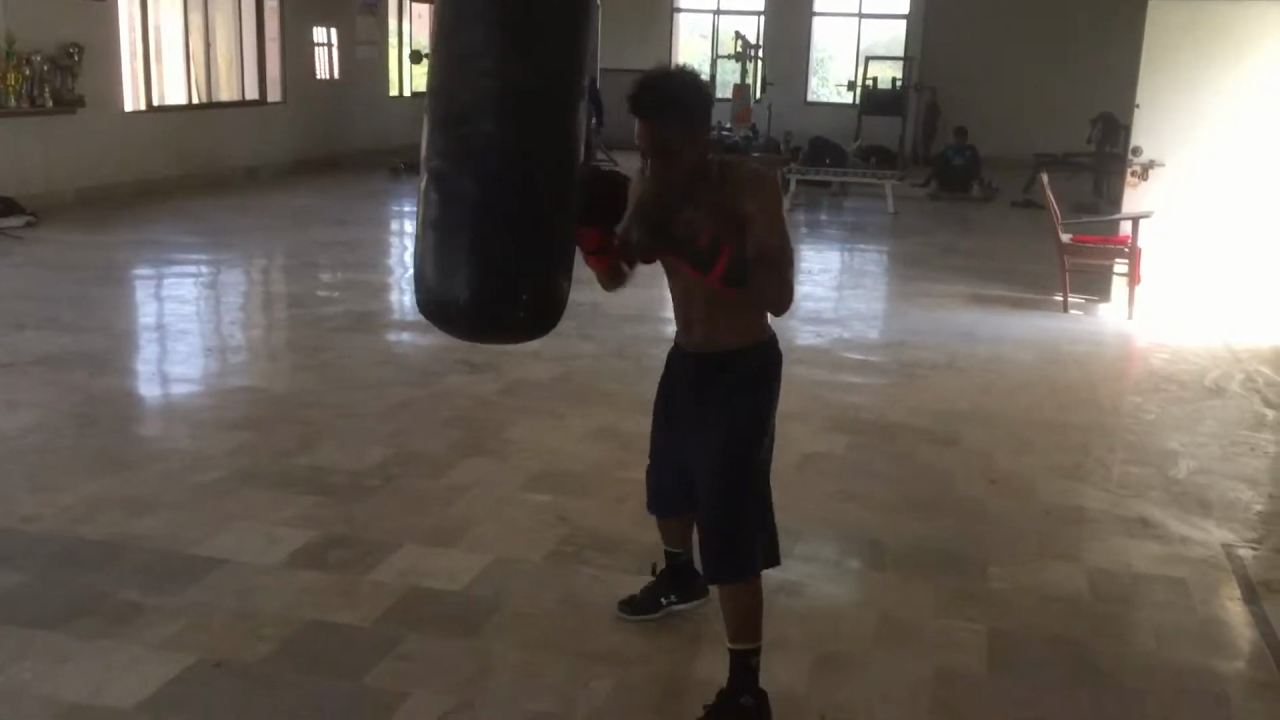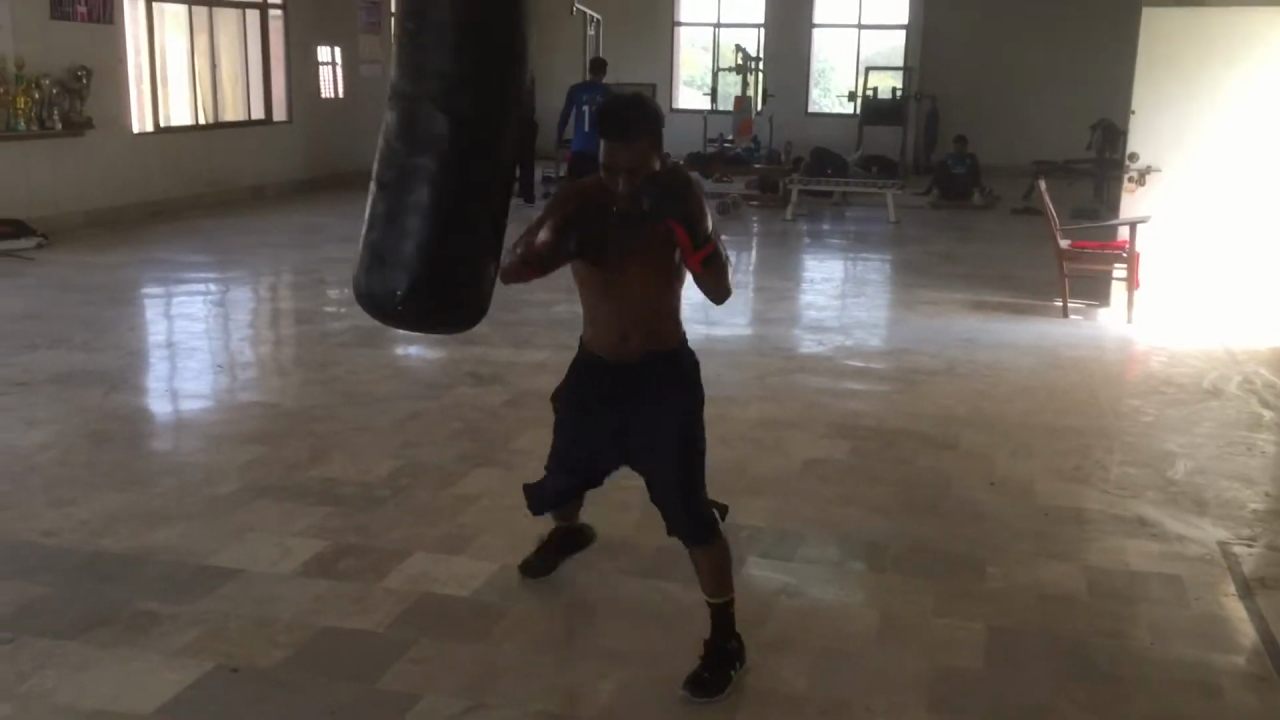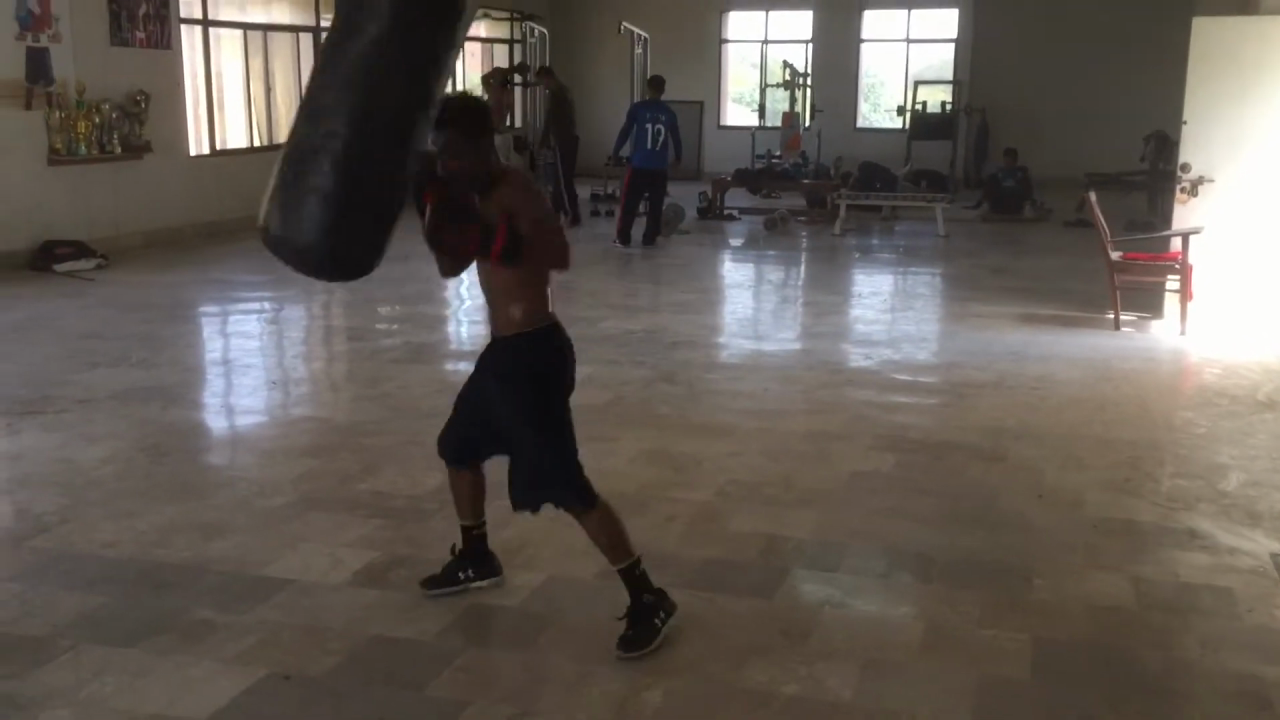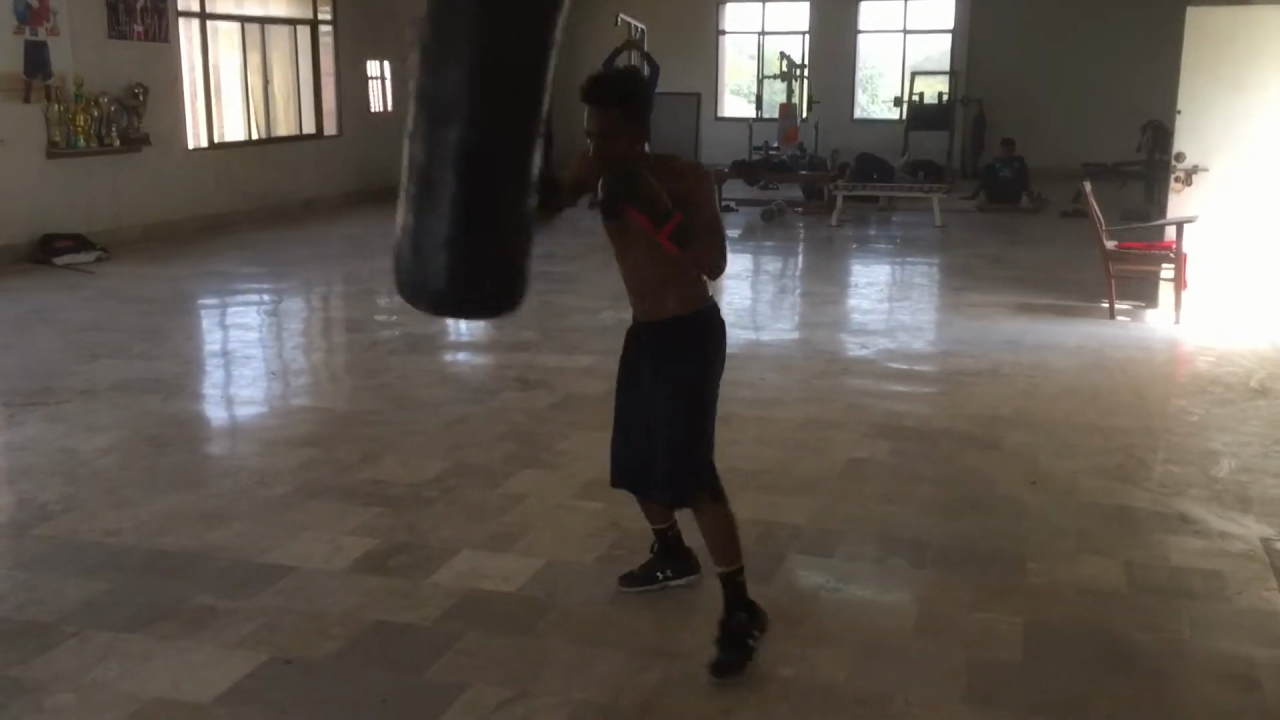
dt=1s
person 1, frame 1
left shoulder: (752, 188)
right shoulder: (650, 184)
left elbow: (778, 297)
right elbow: (612, 279)
left wrist: (701, 244)
right wrist: (595, 238)
left hip: (745, 370)
right hip: (685, 360)
left knee: (730, 530)
right knee: (667, 481)
right ankle: (679, 577)
person 1, frame 2
left shoulder: (685, 207)
right shoulder: (578, 201)
left elbow: (719, 291)
right elbow: (509, 270)
left wrist: (688, 231)
right wrist: (566, 245)
left hip: (665, 372)
right hip: (594, 371)
left knee: (688, 510)
right knee: (560, 481)
left ankle: (724, 640)
right ankle: (567, 532)
person 1, frame 3
left shoulder: (516, 193)
right shoulder: (471, 195)
left elbow: (557, 256)
right elbow: (451, 267)
left wrist: (482, 233)
right wrist: (437, 212)
left hip: (536, 352)
right hip: (504, 347)
left knee: (565, 484)
right knee: (459, 447)
left ankle: (648, 599)
right ankle: (476, 557)
person 1, frame 4
left shoulder: (687, 180)
right shoulder: (603, 173)
left elbow: (712, 264)
left wrist: (653, 208)
left hip: (691, 334)
right hip: (644, 334)
left knee: (688, 473)
right knee: (636, 463)
left ankle: (740, 612)
right ankle: (674, 556)
